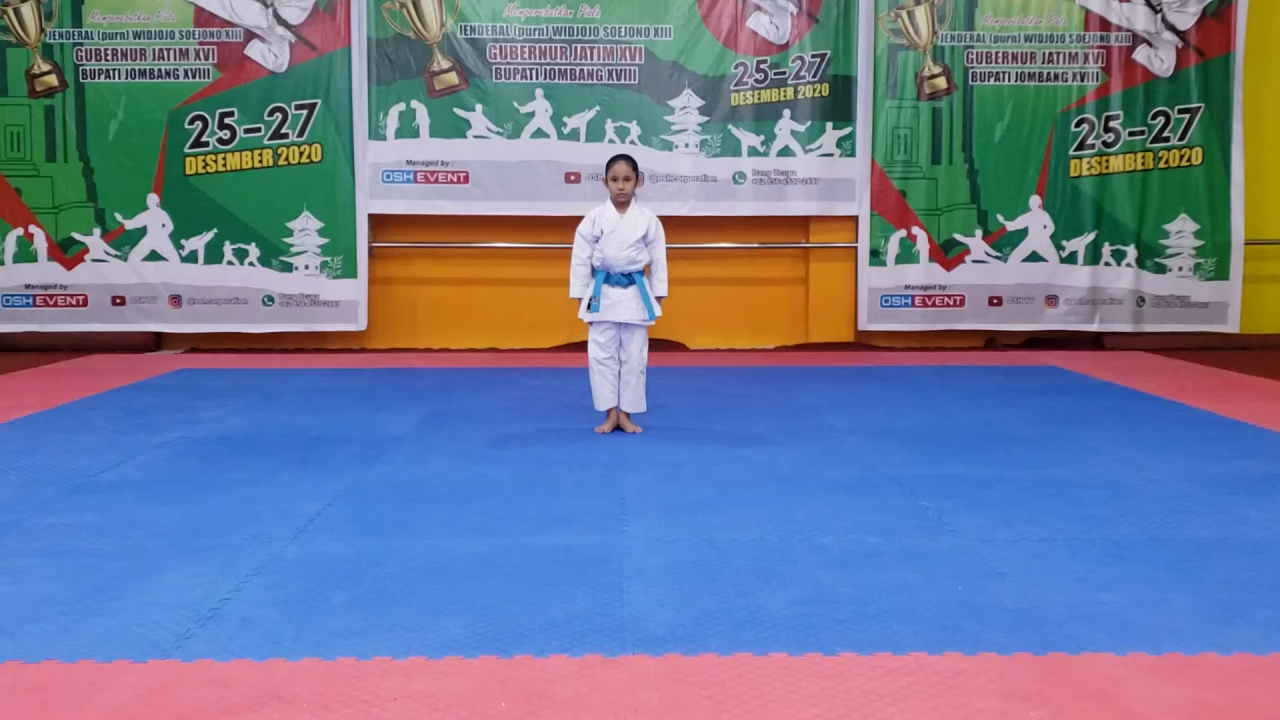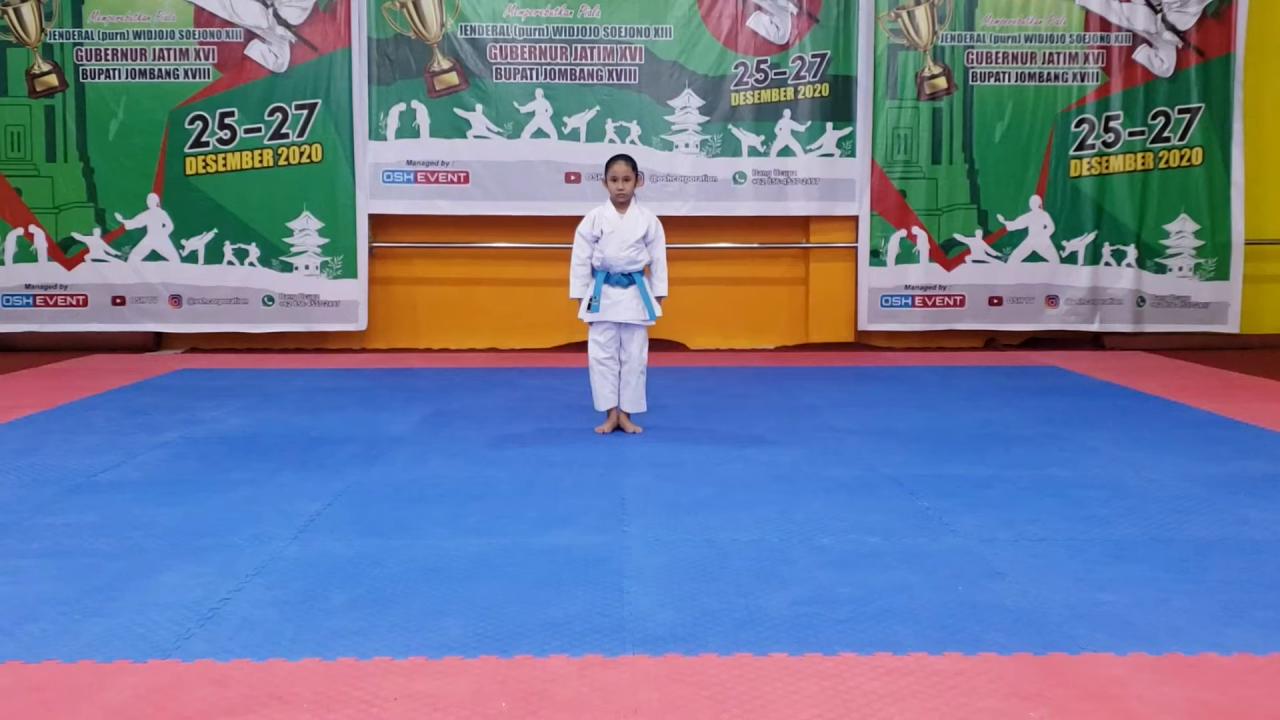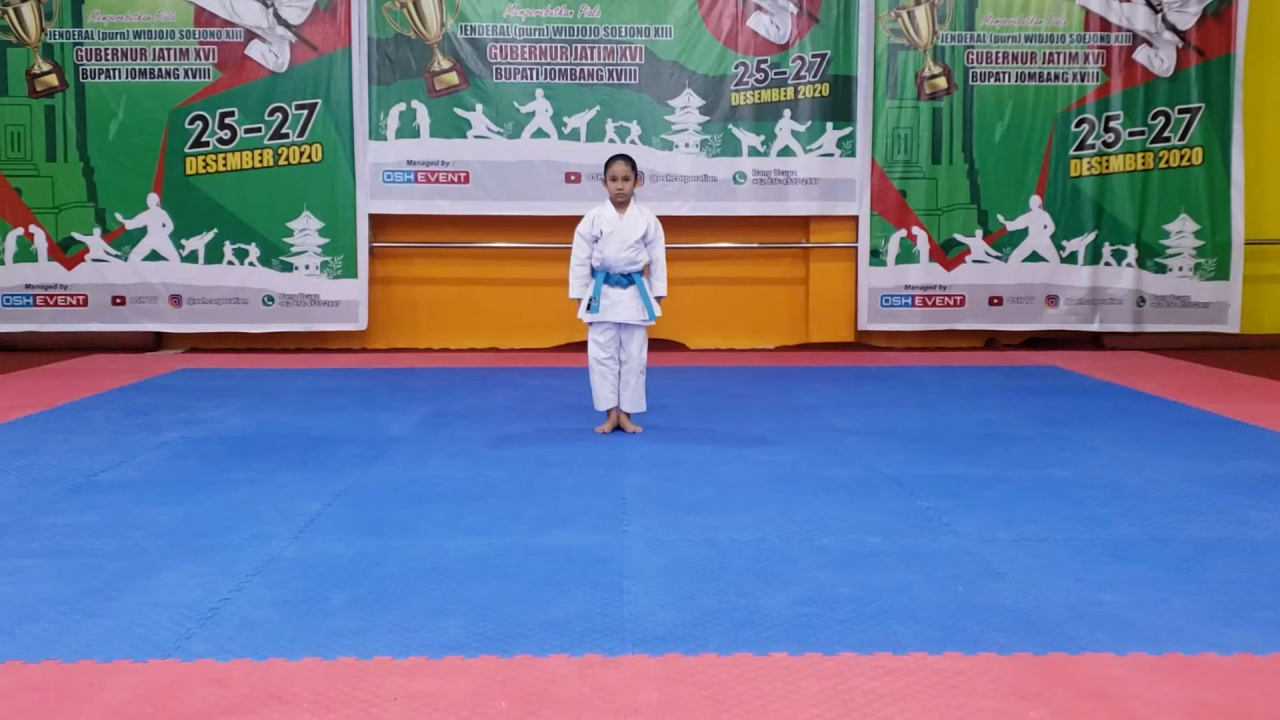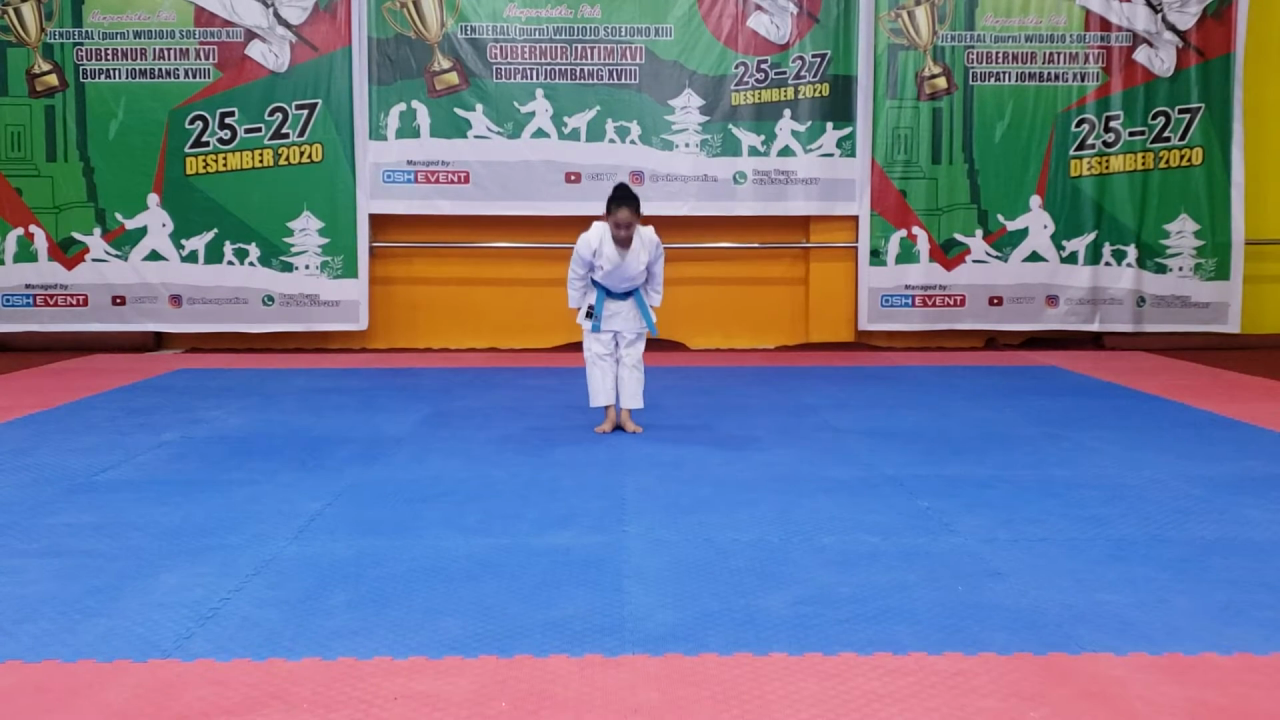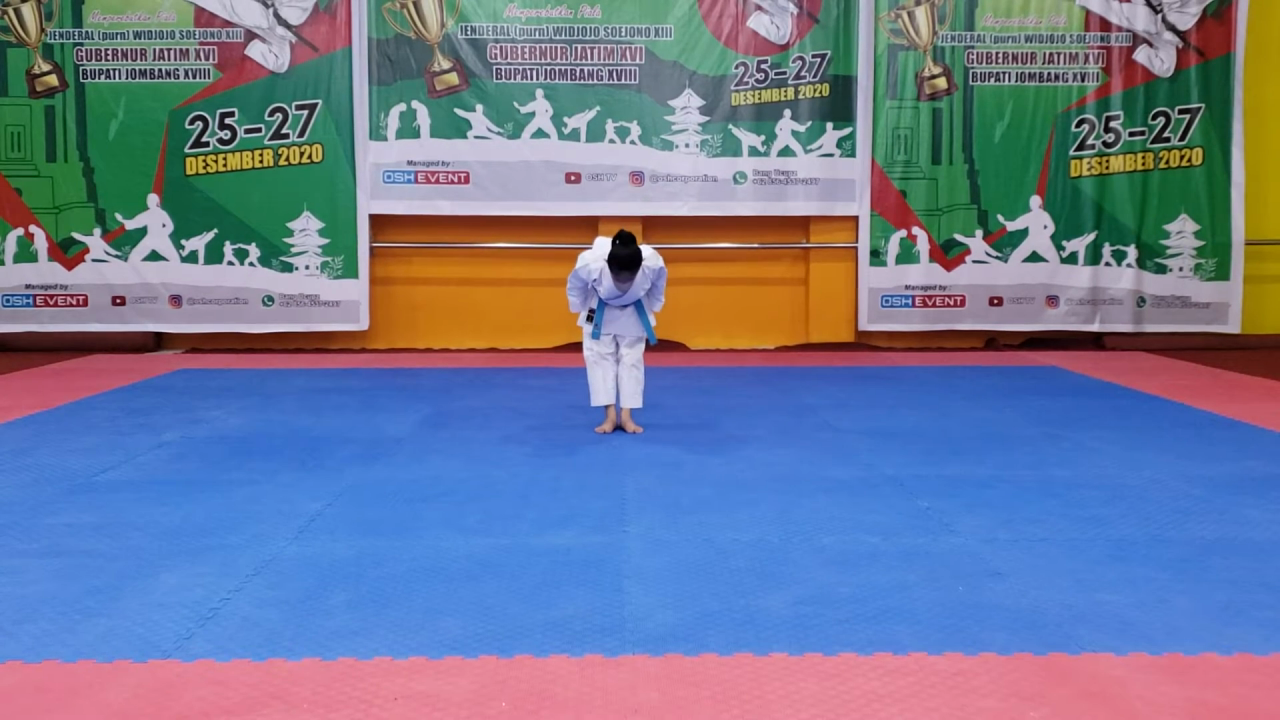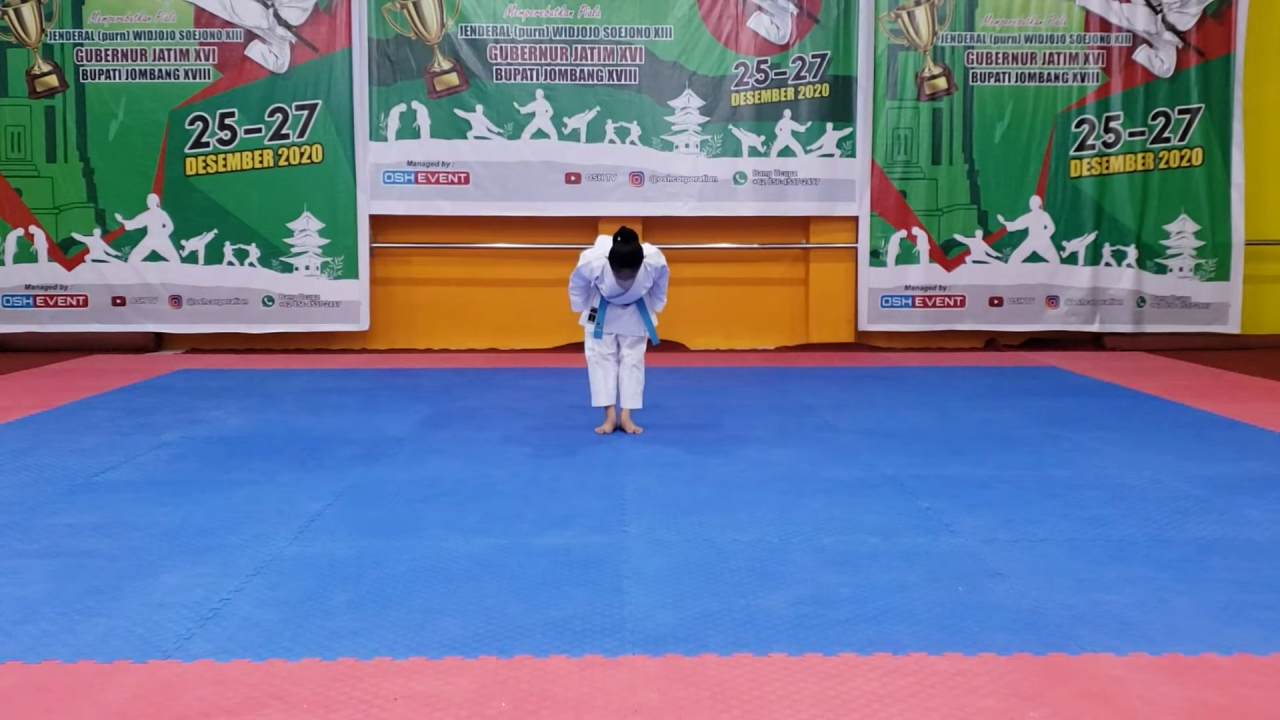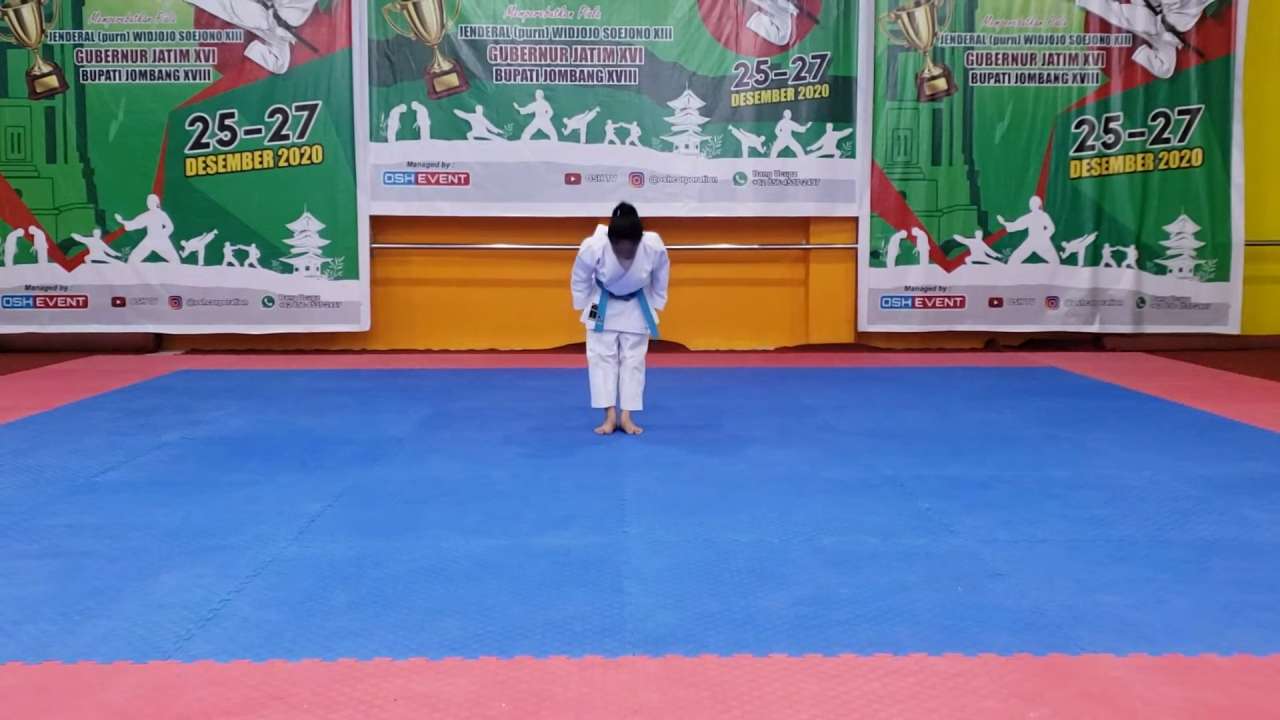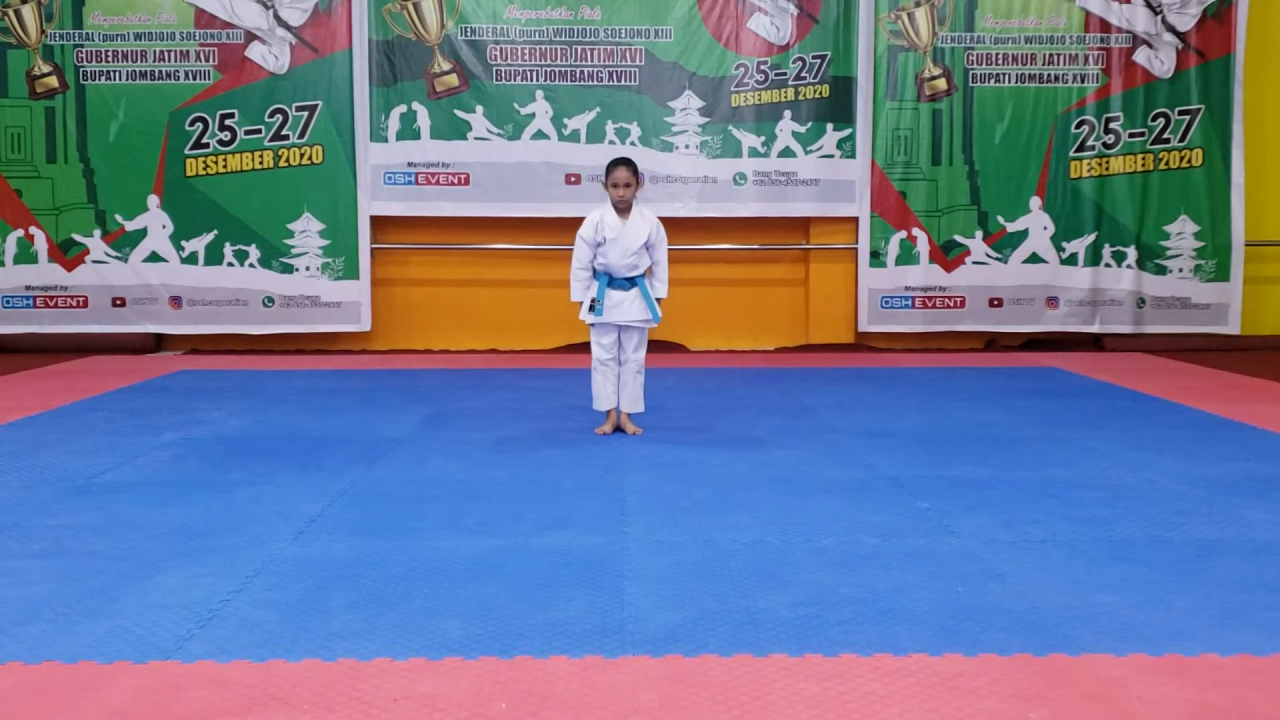
dt=0.4s
person 1, frame 1
left shoulder: (649, 220)
right shoulder: (593, 219)
left elbow: (658, 261)
right elbow: (581, 261)
left wrist: (657, 299)
right wrist: (582, 300)
left hip: (636, 295)
right hip: (602, 294)
left knee: (634, 357)
right knee: (602, 355)
left ankle: (625, 414)
right ankle: (610, 415)
person 1, frame 2
left shoulder: (648, 220)
right shoulder: (593, 219)
left elbow: (658, 261)
right elbow: (581, 261)
left wrist: (657, 299)
right wrist: (582, 300)
left hip: (635, 295)
right hip: (603, 294)
left knee: (634, 357)
right knee: (602, 355)
left ankle: (626, 414)
right ankle: (611, 414)
person 1, frame 3
left shoulder: (648, 220)
right shoulder: (592, 219)
left elbow: (657, 261)
right elbow: (580, 261)
left wrist: (656, 299)
right wrist: (582, 301)
left hip: (635, 295)
right hip: (602, 294)
left knee: (634, 357)
right knee: (602, 355)
left ankle: (626, 415)
right ankle: (611, 414)
person 1, frame 4
left shoulder: (650, 241)
right shoulder: (591, 240)
left elbow: (655, 279)
right elbow: (576, 277)
left wrist: (650, 308)
right wrist: (582, 309)
left hip: (633, 306)
right hip: (599, 306)
left knee: (631, 358)
right knee: (599, 356)
left ankle: (626, 414)
right ankle: (610, 414)
person 1, frame 5
left shoulder: (653, 264)
right shoulder: (590, 264)
left elbow: (657, 289)
right elbow: (575, 286)
left wrist: (649, 311)
right wrist: (585, 311)
left hip: (634, 312)
right hip: (600, 312)
left knee: (631, 358)
right knee: (600, 357)
left ankle: (626, 415)
right ankle: (610, 415)
person 1, frame 6
left shoulder: (655, 262)
right shoulder: (592, 262)
left elbow: (660, 287)
right elbow: (577, 285)
left wrist: (652, 311)
right wrist: (587, 311)
left hip: (635, 312)
right hip: (602, 311)
left knee: (632, 359)
right knee: (601, 357)
left ankle: (626, 415)
right ankle: (610, 415)
person 1, frame 7
left shoulder: (654, 247)
right shoulder: (593, 248)
left elbow: (660, 280)
right elbow: (581, 280)
left wrist: (653, 307)
right wrist: (587, 309)
left hip: (636, 306)
right hip: (604, 306)
left knee: (633, 359)
right knee: (601, 356)
left ankle: (626, 415)
right ankle: (609, 415)
person 1, frame 8
left shoulder: (650, 223)
right shoulder: (594, 221)
left elbow: (659, 262)
right elbow: (581, 264)
left wrist: (657, 300)
right wrist: (583, 302)
left hip: (636, 297)
right hip: (604, 296)
left knee: (633, 358)
right knee: (604, 357)
left ankle: (626, 415)
right ankle: (610, 416)
